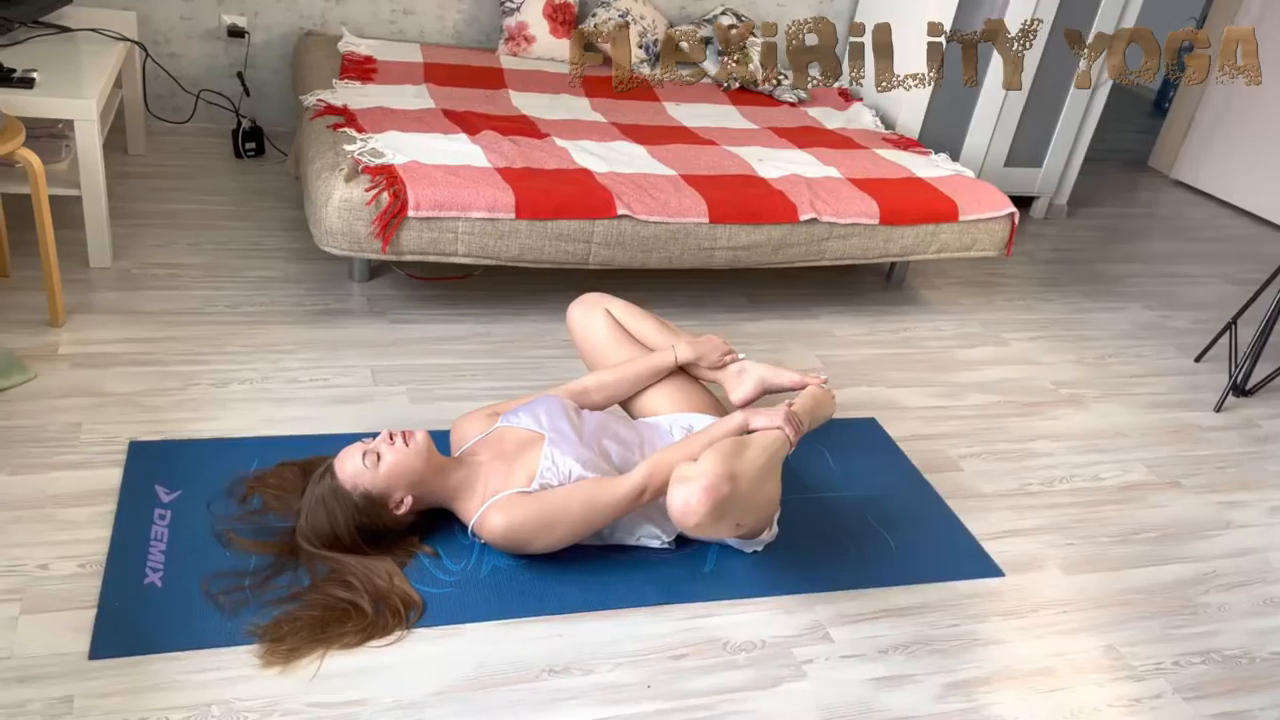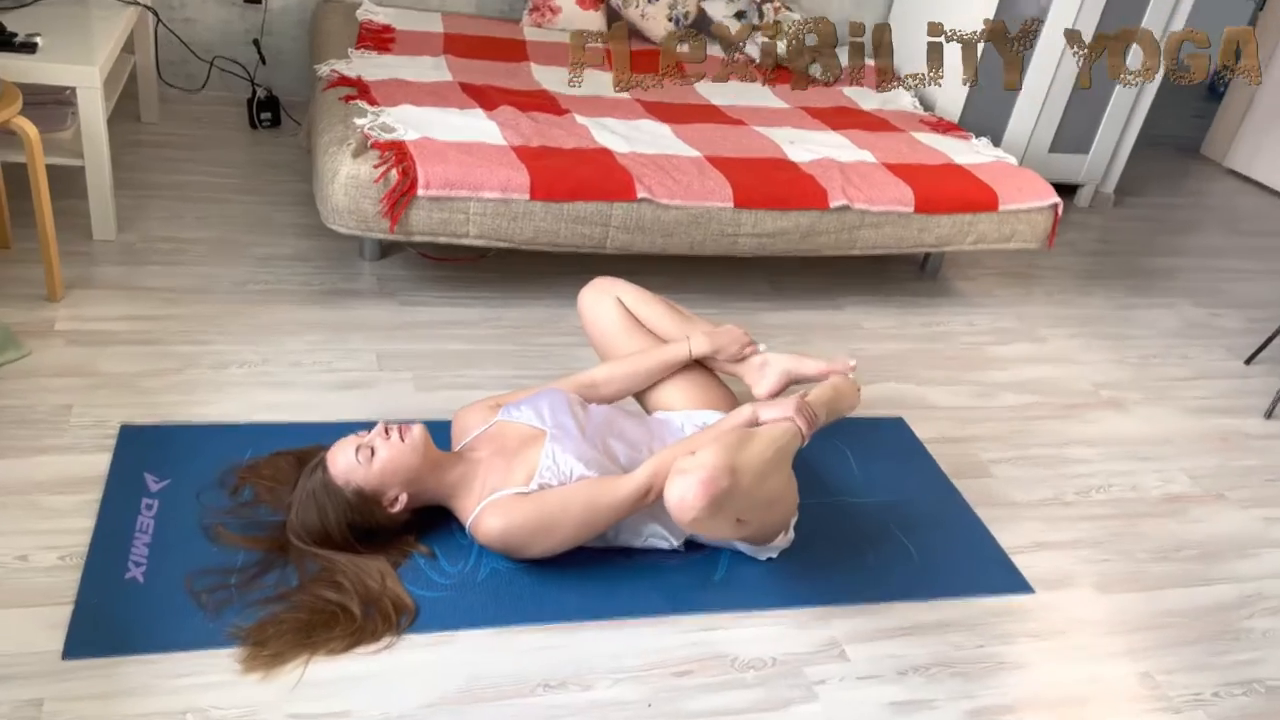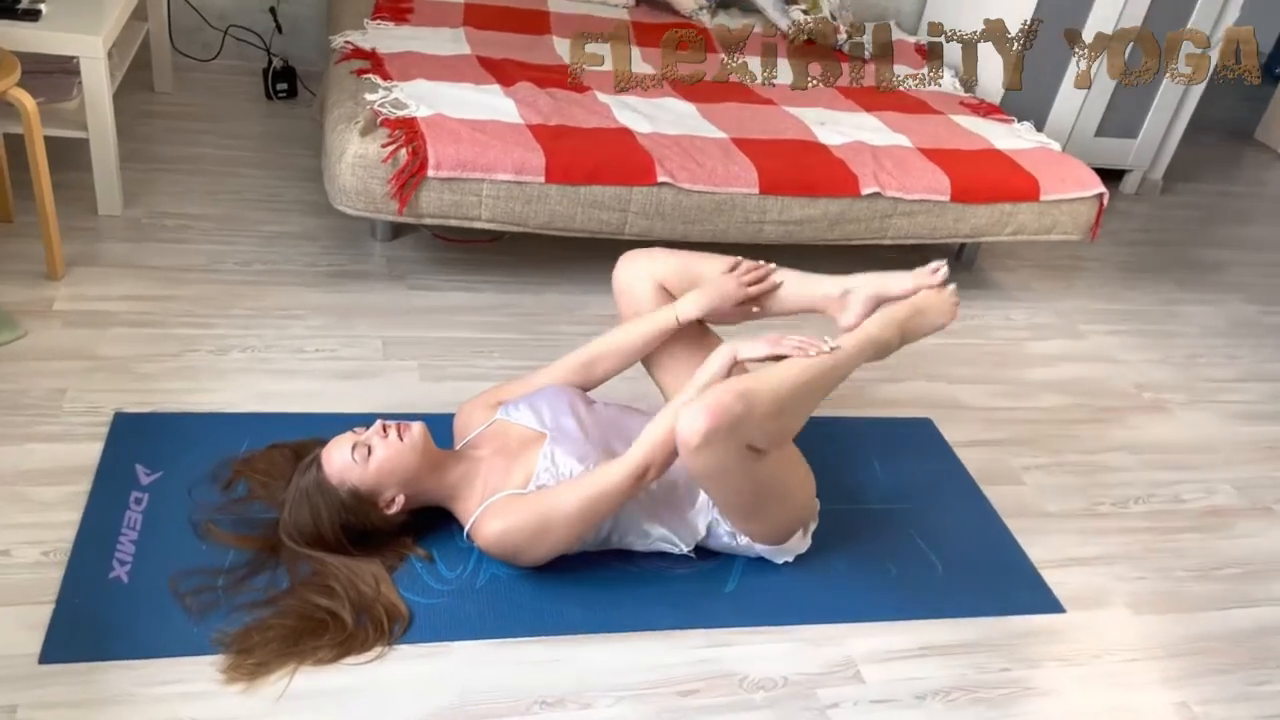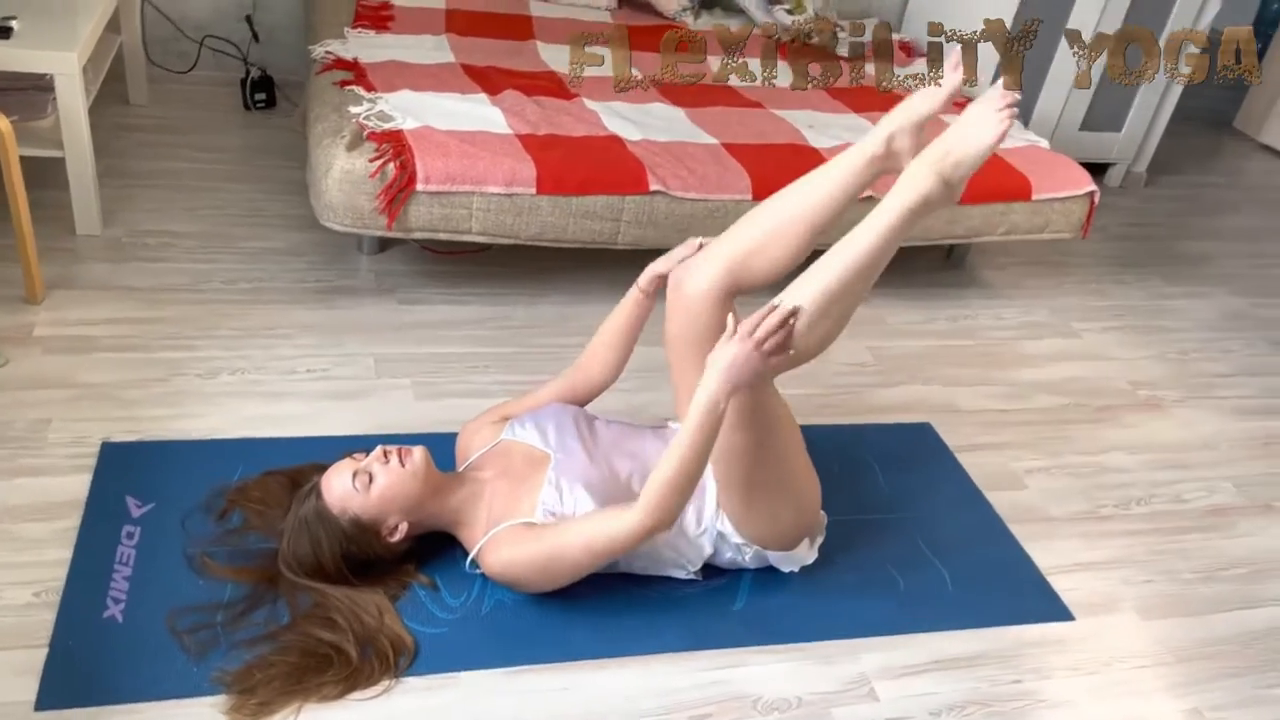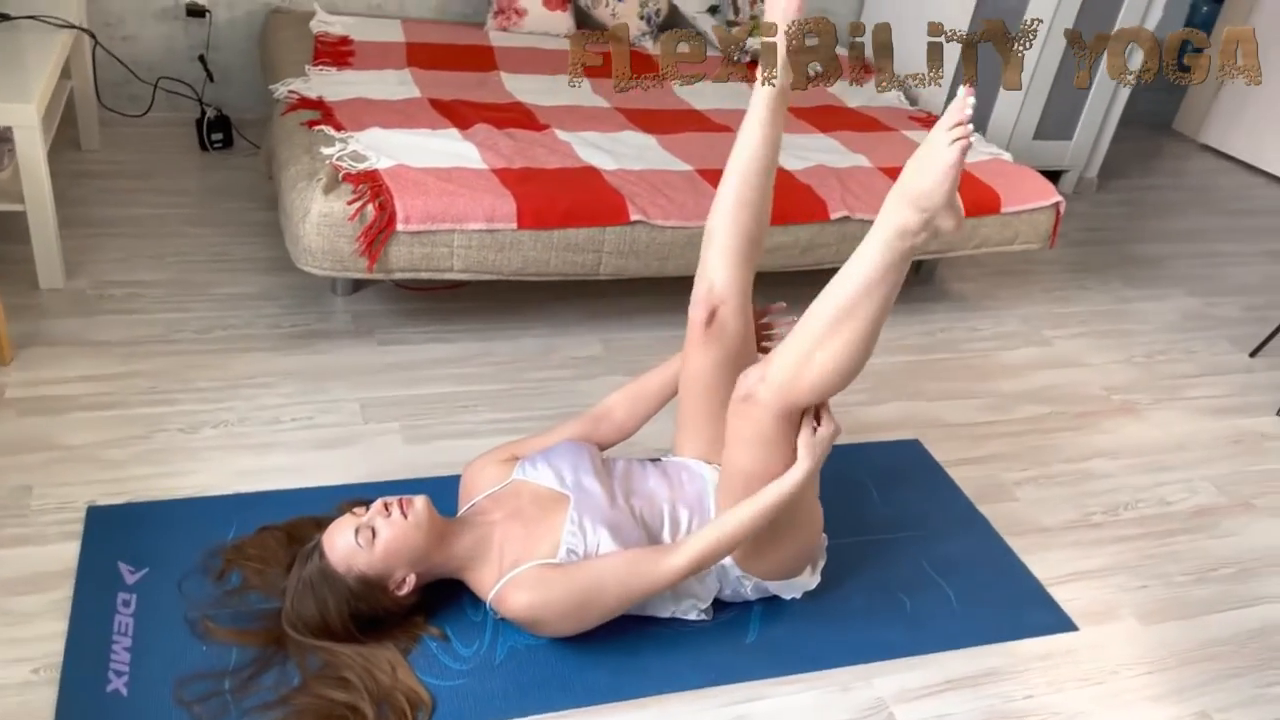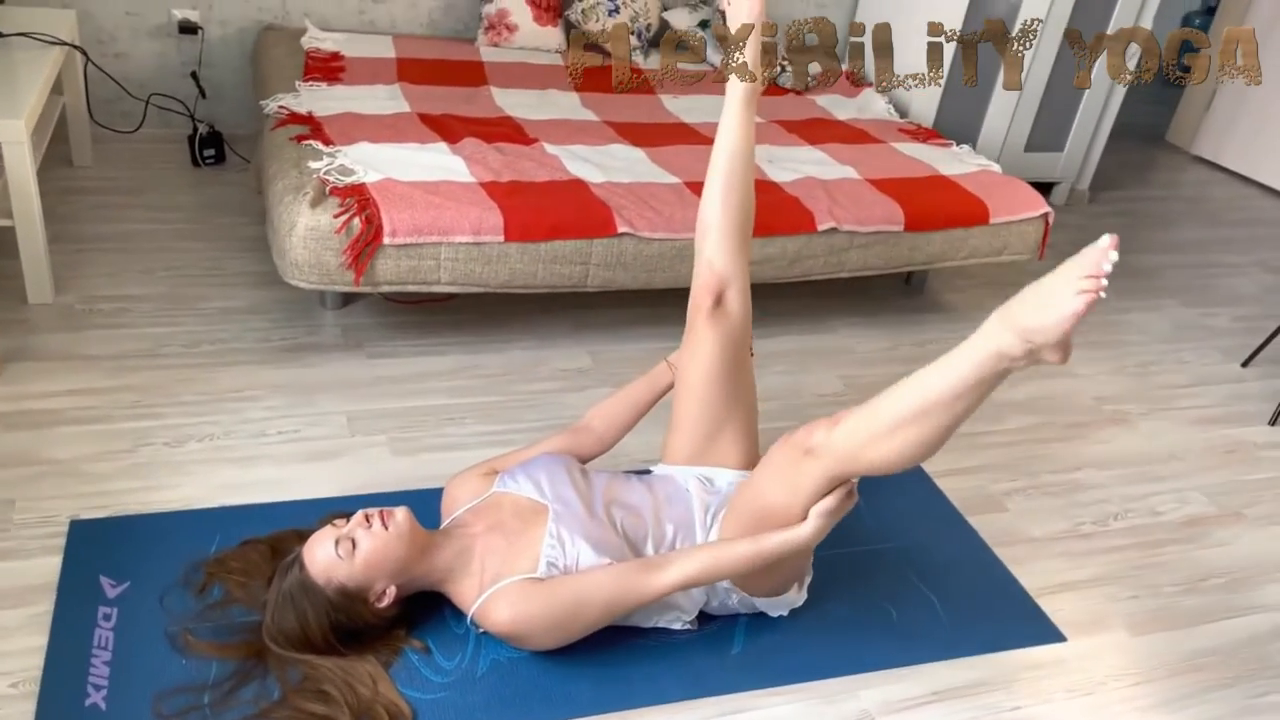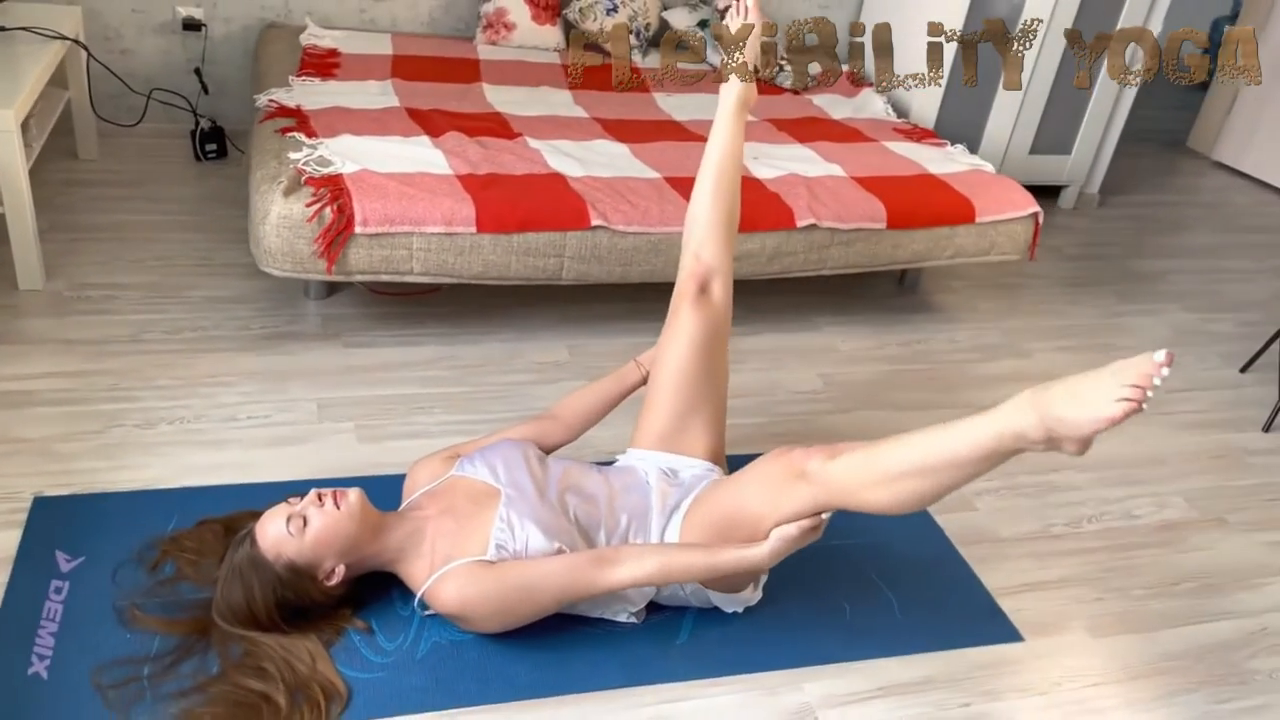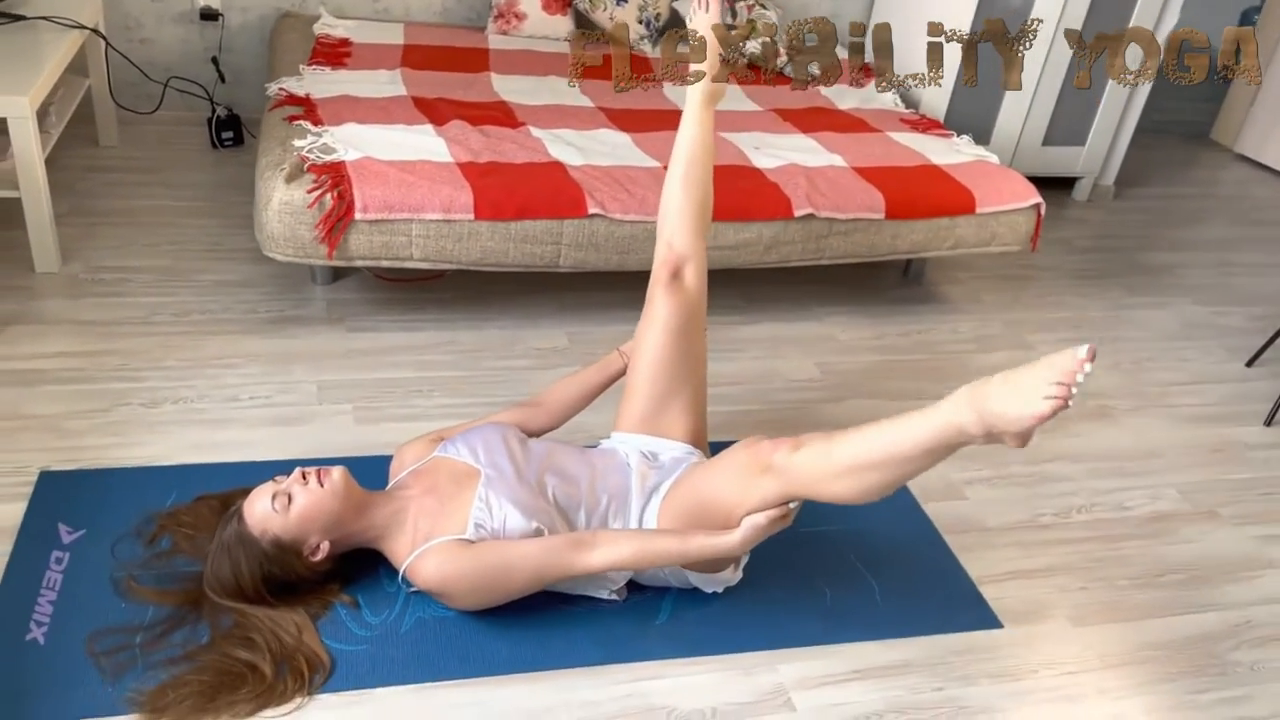
dt=0.4s
person 1, frame 1
left shoulder: (471, 429)
right shoulder: (501, 519)
left elbow: (578, 395)
right elbow: (640, 484)
left wrist: (680, 352)
right wrist: (734, 422)
left hip: (687, 434)
right hip: (712, 486)
left knee: (589, 310)
right knee: (700, 493)
left ankle: (736, 377)
right ankle: (800, 413)
person 1, frame 2
left shoulder: (472, 423)
right shoulder: (499, 520)
left elbow: (590, 387)
right elbow: (643, 486)
left wrist: (697, 344)
right wrist: (747, 417)
left hip: (705, 434)
left knee: (602, 295)
right knee: (698, 489)
left ankle: (761, 370)
right ankle: (818, 404)
person 1, frame 3
left shoulder: (477, 417)
right shoulder: (501, 525)
left elbow: (586, 366)
right elbow: (636, 468)
left wrist: (693, 305)
right wrist: (715, 366)
left hip: (735, 446)
right hip: (759, 513)
left knee: (639, 271)
right knee: (708, 418)
left ankle: (843, 297)
right ankle: (878, 333)
person 1, frame 4
left shoulder: (479, 439)
right shoulder: (507, 552)
left elbow: (588, 375)
right elbow: (652, 514)
left wrist: (648, 283)
right wrist: (719, 383)
left hip: (706, 447)
right hip: (760, 528)
left knee: (703, 275)
right knee: (741, 357)
left ankle: (891, 143)
right ankle: (923, 186)
person 1, frame 5
left shoulder: (484, 479)
right shoulder: (522, 595)
left elbow: (605, 418)
right elbow: (673, 564)
left wrist: (705, 352)
right wrist: (794, 482)
left hip: (701, 481)
right hip: (759, 550)
left knee: (717, 310)
right knee: (766, 392)
left ankle: (777, 72)
right ankle: (909, 211)
person 1, frame 6
left shoulder: (466, 491)
right shoulder: (504, 609)
left elbow: (580, 436)
right elbow: (664, 579)
left wrist: (677, 364)
right wrist: (793, 538)
left hip: (692, 490)
right hip: (742, 559)
left knee: (716, 296)
right knee: (821, 445)
right ankle: (1010, 335)
person 1, frame 7
left shoulder: (426, 475)
right shoulder: (453, 589)
left elbow: (543, 427)
right elbow: (613, 572)
left wrist: (643, 364)
right wrist: (757, 554)
left hip: (654, 477)
right hip: (686, 541)
left knee: (702, 283)
right knee: (809, 470)
left ankle: (738, 88)
right ankle: (1034, 416)
person 1, frame 8
left shoulder: (412, 460)
right shoulder: (437, 568)
left elbow: (528, 416)
right elbow: (588, 556)
left wrist: (625, 355)
right wrist: (729, 538)
left hip: (638, 461)
right hip: (670, 524)
left knee: (677, 270)
right knee: (775, 462)
right ankle: (975, 409)
